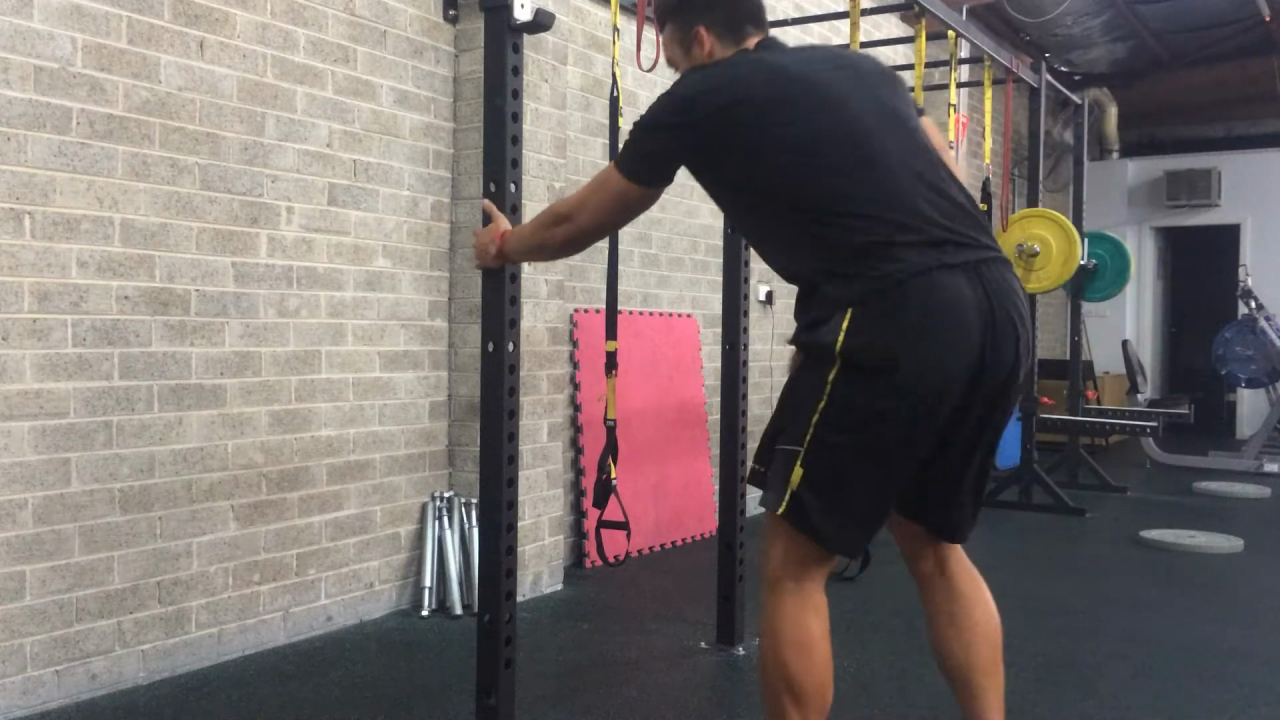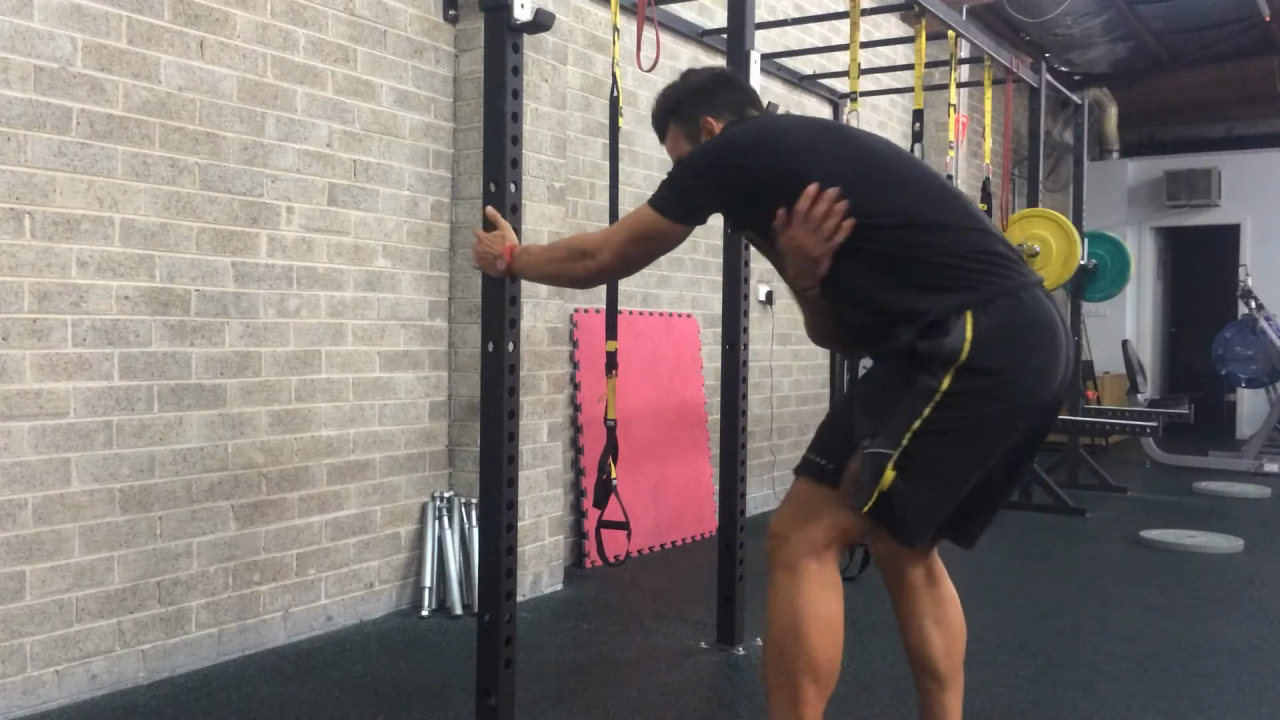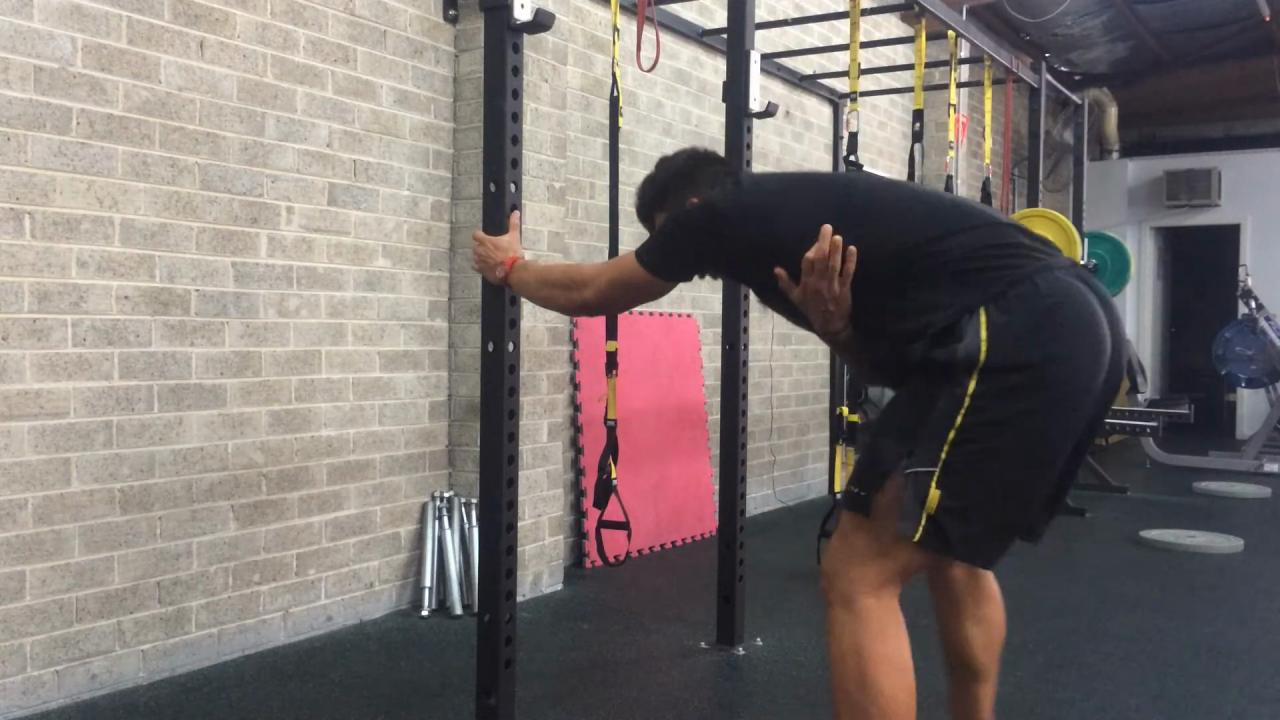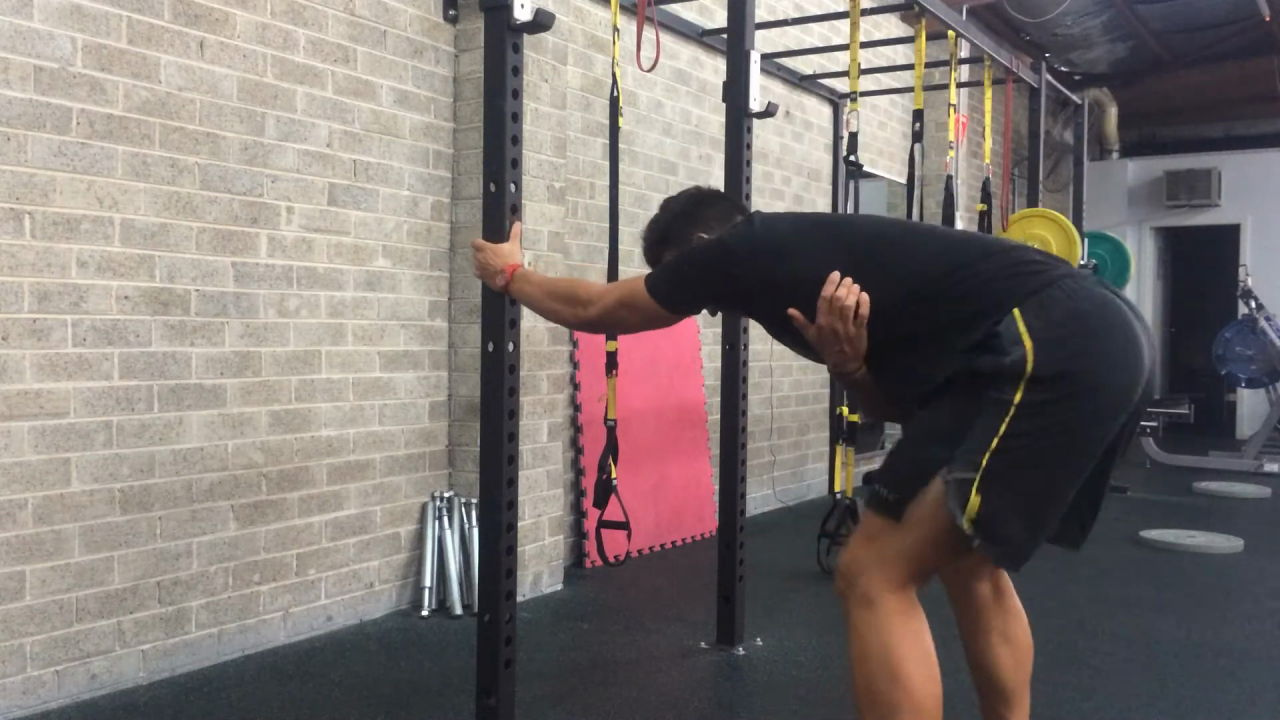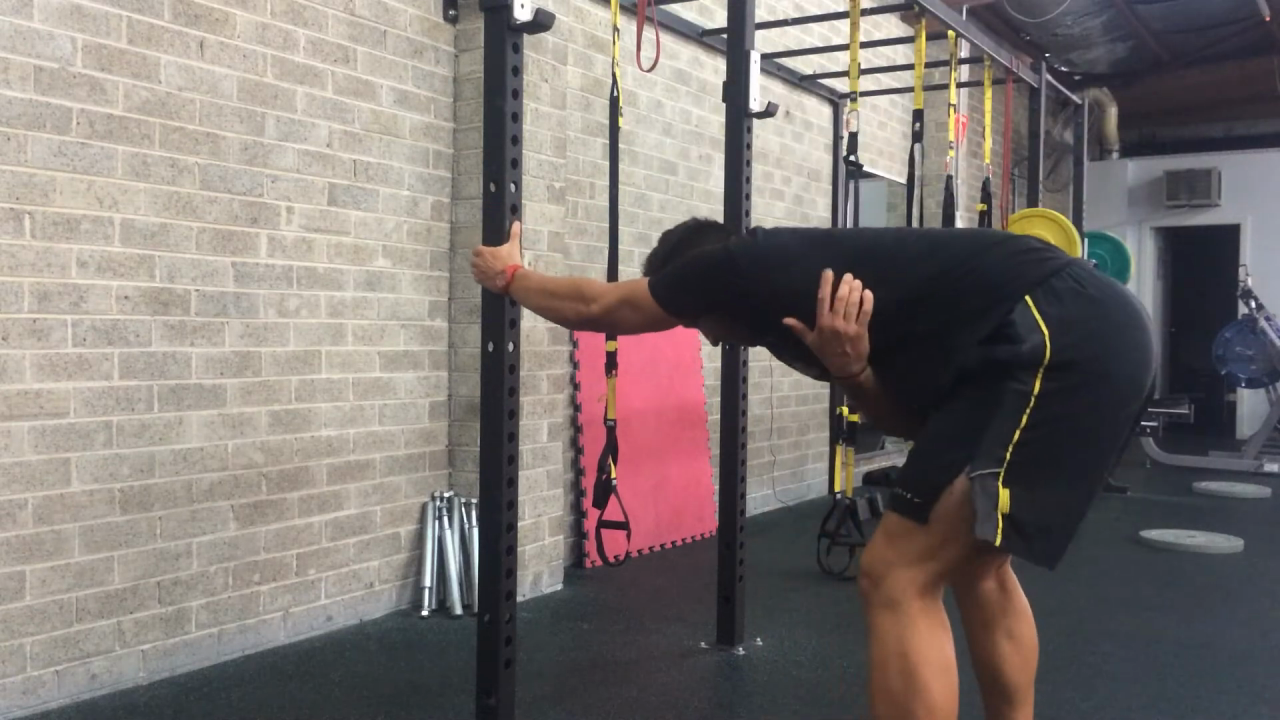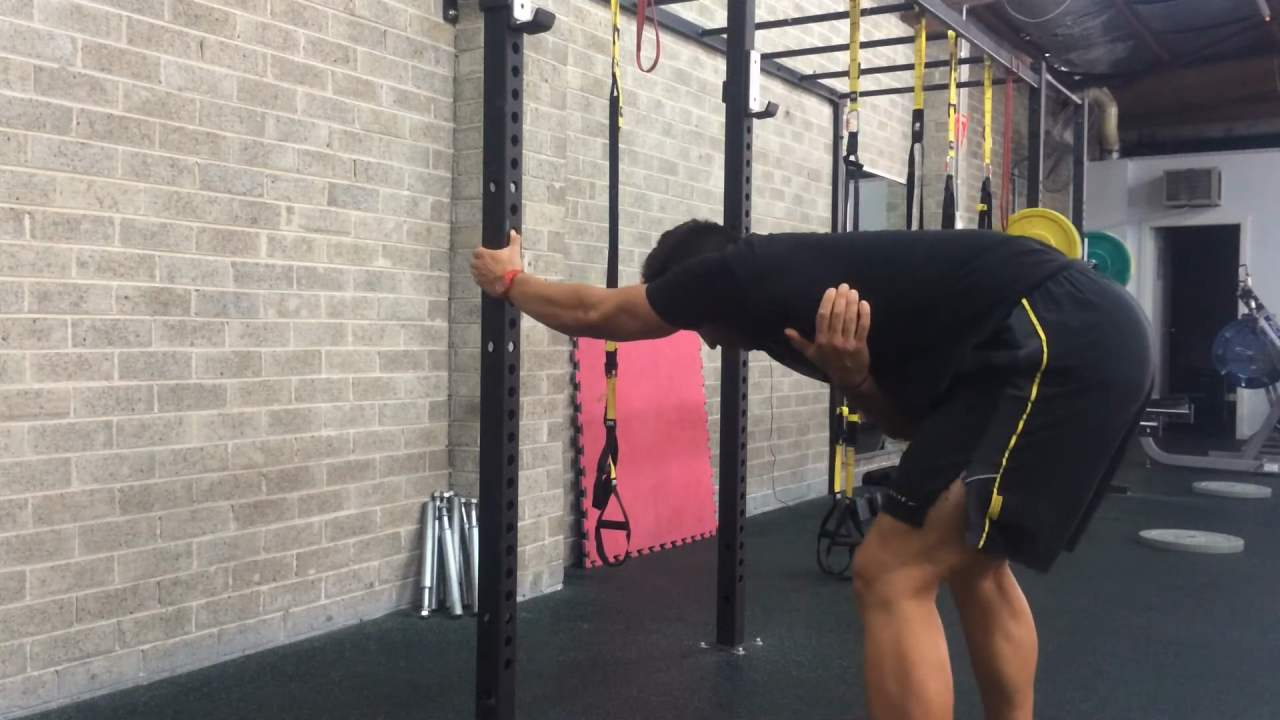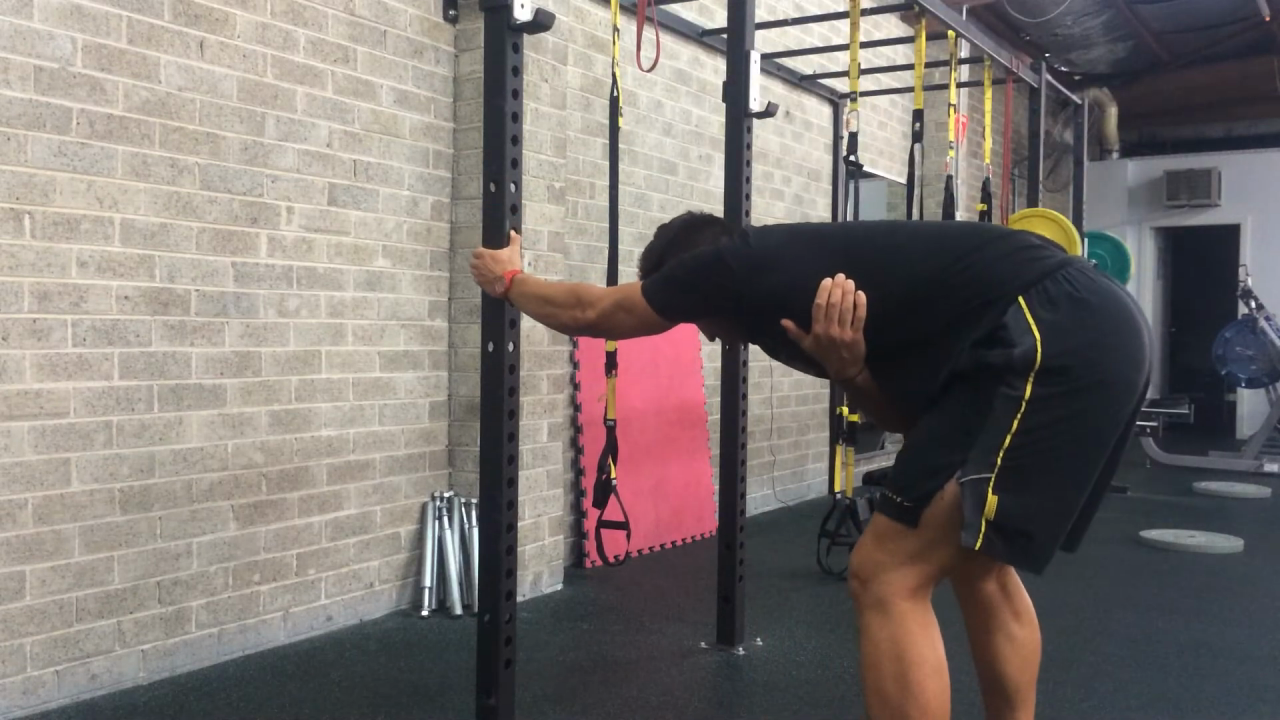
dt=0.4s
person 1, frame 1
left shoulder: (698, 96)
right shoulder: (864, 71)
left elbow: (576, 225)
left wrist: (504, 244)
left hip: (896, 323)
right hip: (996, 303)
left knee: (792, 566)
right knee: (932, 548)
person 1, frame 2
left shoulder: (735, 151)
right shoulder: (810, 157)
left elbow: (602, 259)
right elbow: (847, 336)
left wrist: (510, 257)
right wrist: (809, 281)
left hip: (978, 340)
right hip: (1025, 335)
left knee: (802, 541)
right knee: (902, 545)
person 1, frame 3
left shoulder: (722, 214)
right shoulder: (798, 212)
left elbow: (591, 292)
right elbow: (897, 367)
left wrist: (508, 265)
right wrist: (838, 327)
left hip: (1016, 333)
right hip: (1077, 322)
left knee: (858, 576)
right knee: (951, 550)
person 1, frame 4
left shoulder: (735, 253)
right shoulder: (806, 252)
left elbow: (597, 308)
right elbow: (911, 401)
left wrist: (509, 273)
right wrist: (850, 366)
left hip: (1049, 345)
right hip: (1106, 334)
left knee: (875, 577)
right knee: (973, 564)
person 1, frame 5
left shoulder: (739, 267)
right shoulder: (800, 274)
left elbow: (594, 308)
right elbow: (918, 418)
left wrist: (509, 275)
right wrist: (855, 371)
left hip: (1057, 337)
right hip: (1100, 325)
left knee: (898, 579)
right knee: (975, 562)
person 1, frame 6
left shoulder: (737, 274)
right shoulder: (799, 277)
left elbow: (593, 314)
right elbow: (918, 419)
left wrist: (509, 279)
right wrist: (855, 378)
left hip: (1056, 341)
right hip: (1098, 328)
left knee: (892, 578)
right knee: (973, 563)
person 1, frame 7
left shoulder: (732, 267)
right shoulder: (797, 268)
left elbow: (592, 312)
right elbow: (912, 413)
left wrist: (508, 278)
right wrist: (851, 370)
left hip: (1052, 338)
right hip: (1096, 324)
left knee: (888, 577)
right knee: (978, 564)
